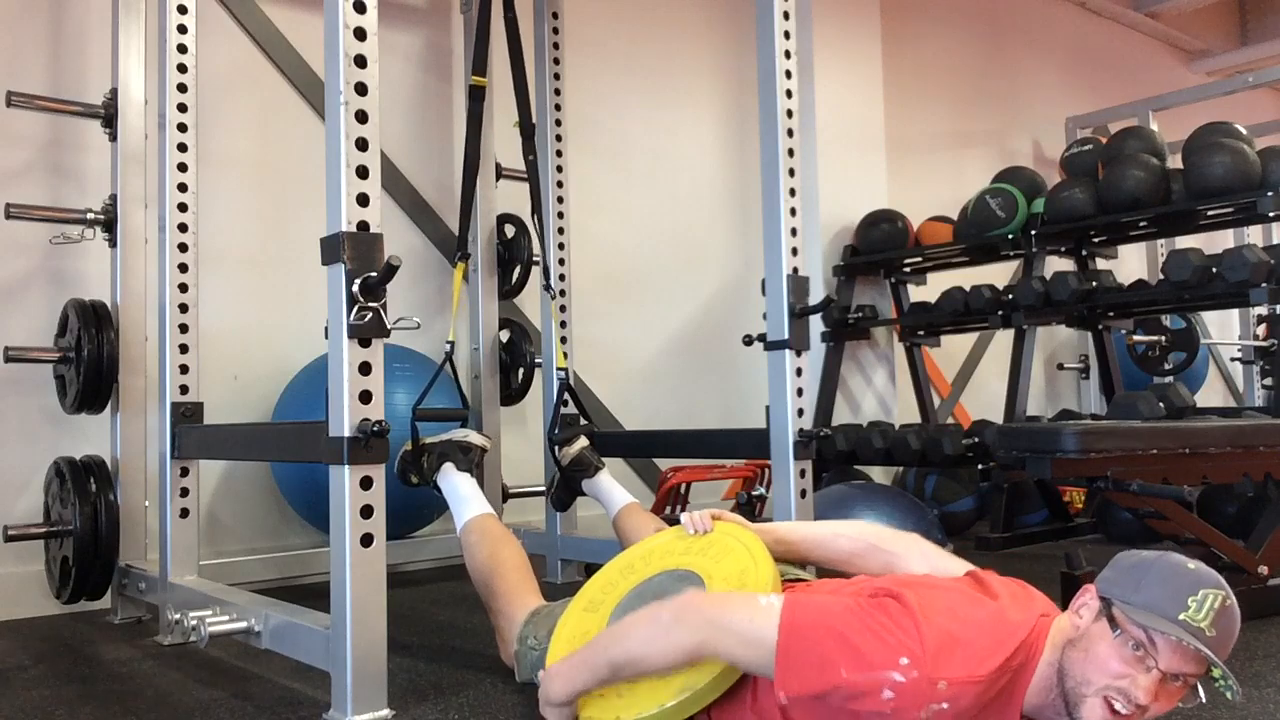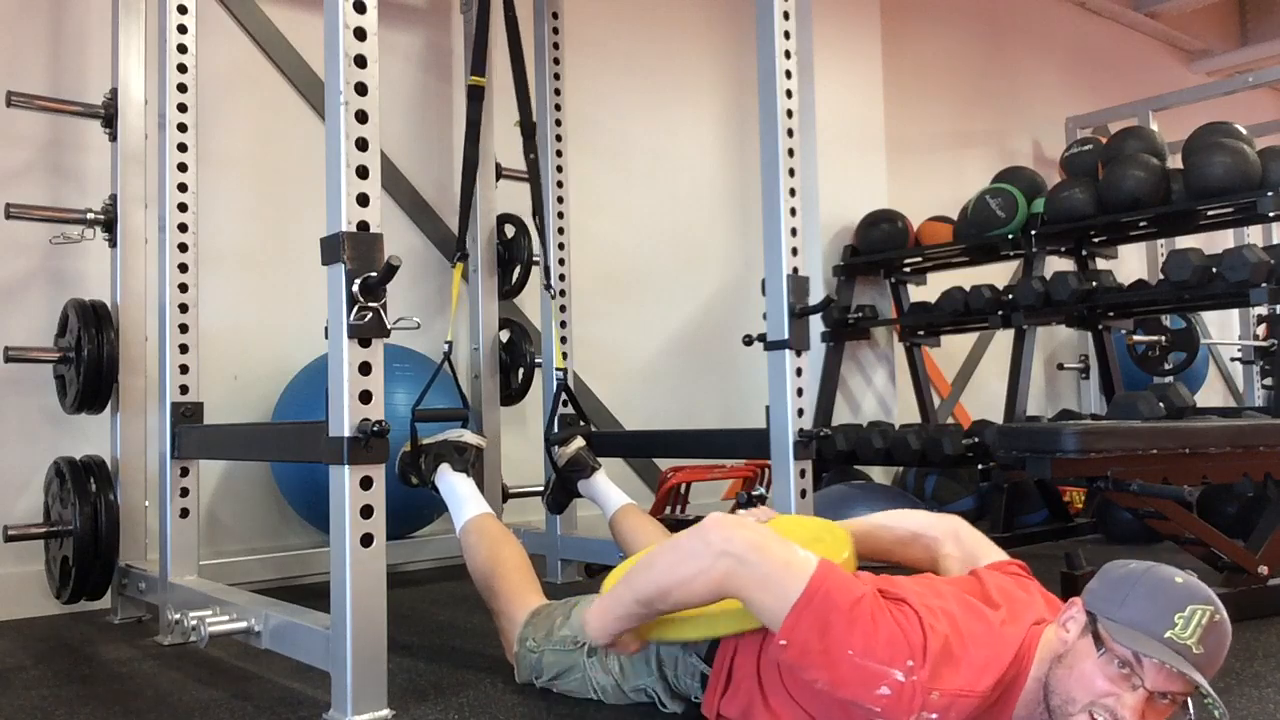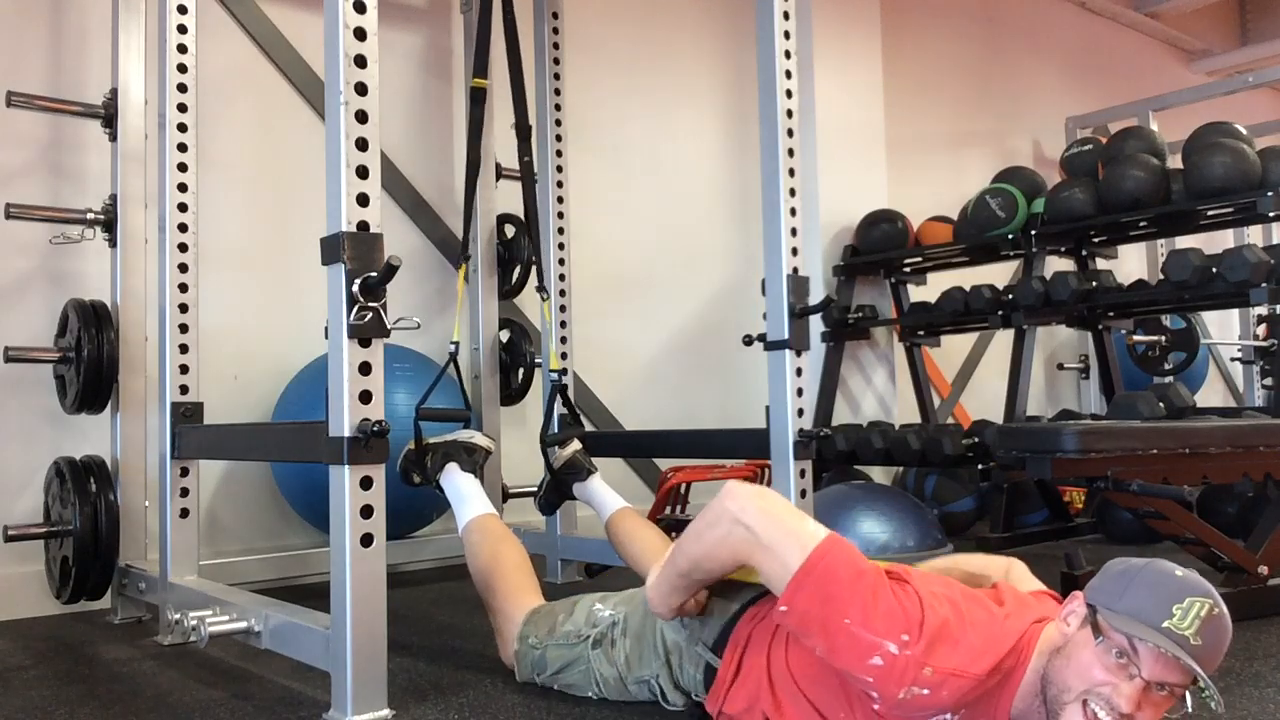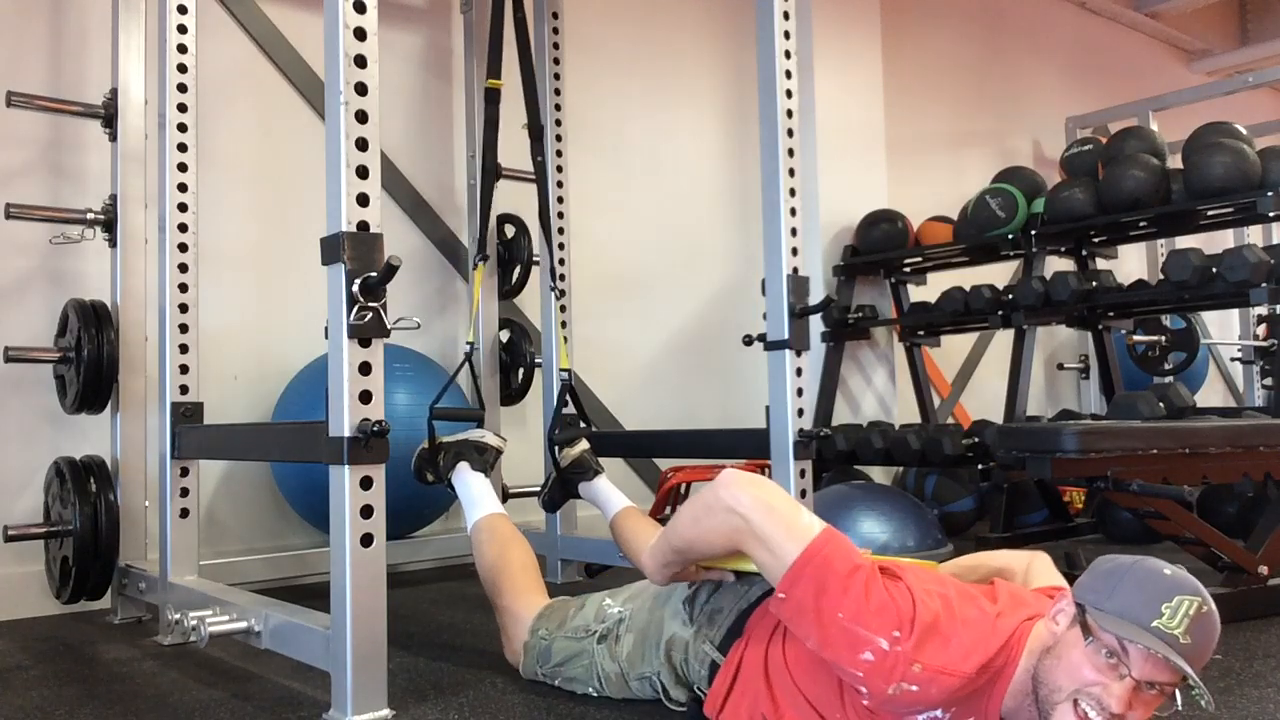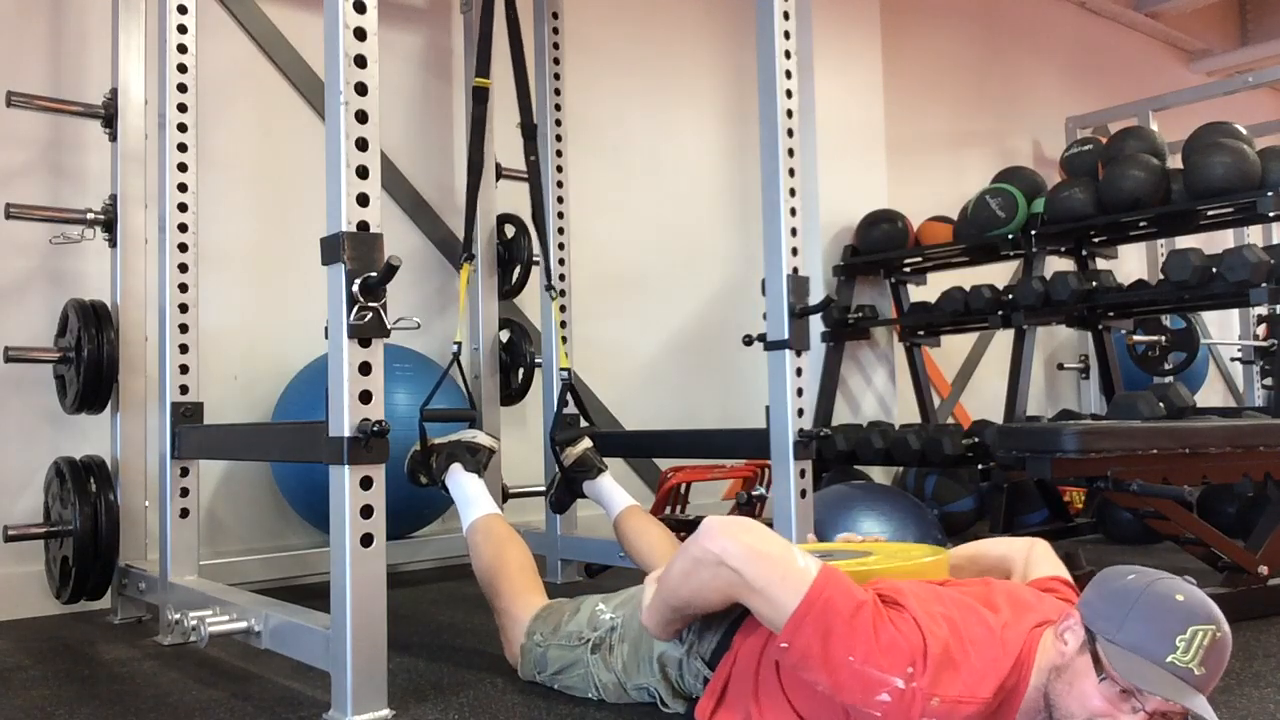
dt=0.4s
person 1, frame 1
left shoulder: (1034, 619)
left elbow: (890, 546)
right elbow: (698, 622)
left wrist: (757, 536)
left hip: (760, 590)
right knee: (526, 635)
left ankle: (591, 471)
right ankle: (454, 473)
person 1, frame 2
left shoulder: (1035, 615)
left elbow: (943, 530)
right elbow: (728, 542)
right wrist: (611, 617)
left hip: (760, 619)
left knee: (668, 563)
right knee: (531, 635)
left ankle: (585, 470)
right ankle: (453, 473)
person 1, frame 3
left shoulder: (1062, 644)
right shoulder: (923, 651)
left elbow: (1008, 569)
right elbow: (745, 509)
right wrist: (669, 593)
left hip: (775, 617)
right hip: (709, 642)
left knee: (676, 570)
right knee: (524, 638)
left ankle: (580, 476)
right ankle: (458, 473)
person 1, frame 4
left shoulder: (1061, 643)
right shoulder: (919, 647)
left elbow: (1034, 564)
right elbow: (740, 494)
right wrist: (664, 568)
left hip: (776, 608)
right hip: (711, 638)
left knee: (678, 565)
right knee: (530, 637)
left ankle: (586, 474)
right ankle: (471, 472)
person 1, frame 5
left shoulder: (1062, 619)
left elbow: (1030, 548)
right elbow: (727, 543)
right wrist: (662, 612)
left hip: (771, 622)
left knee: (682, 569)
right knee: (528, 636)
left ankle: (590, 471)
right ankle: (463, 473)
